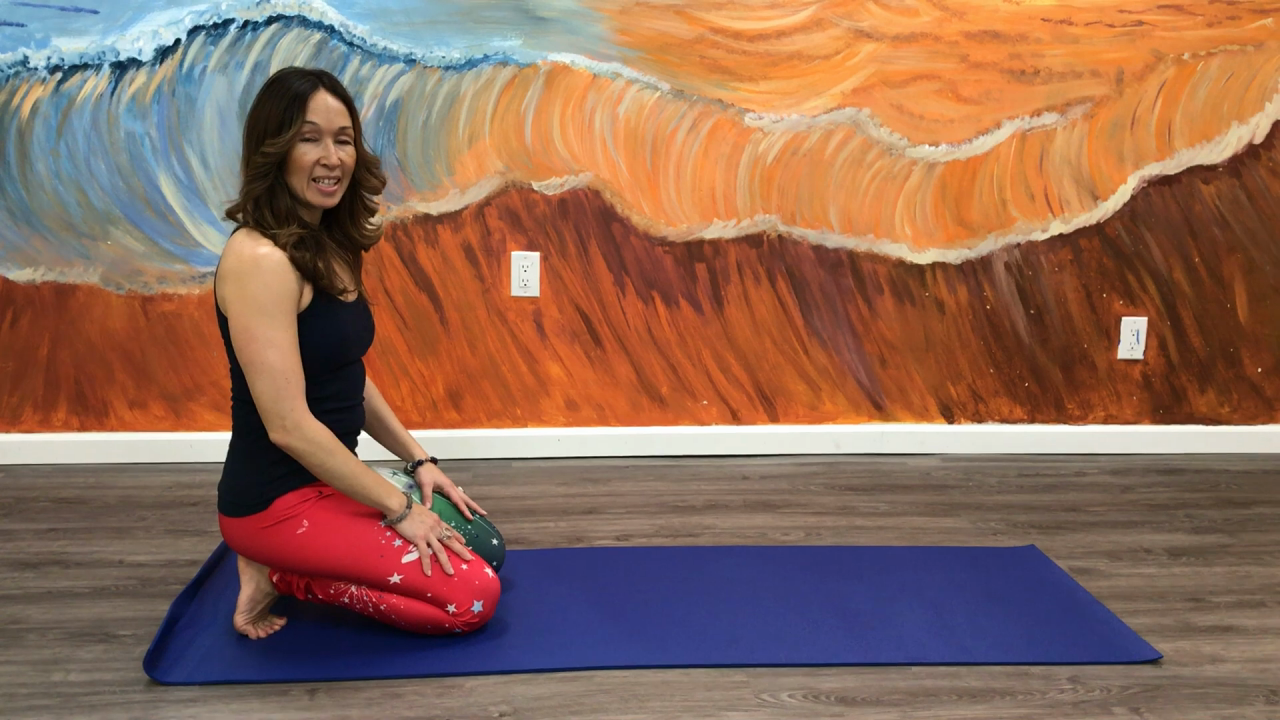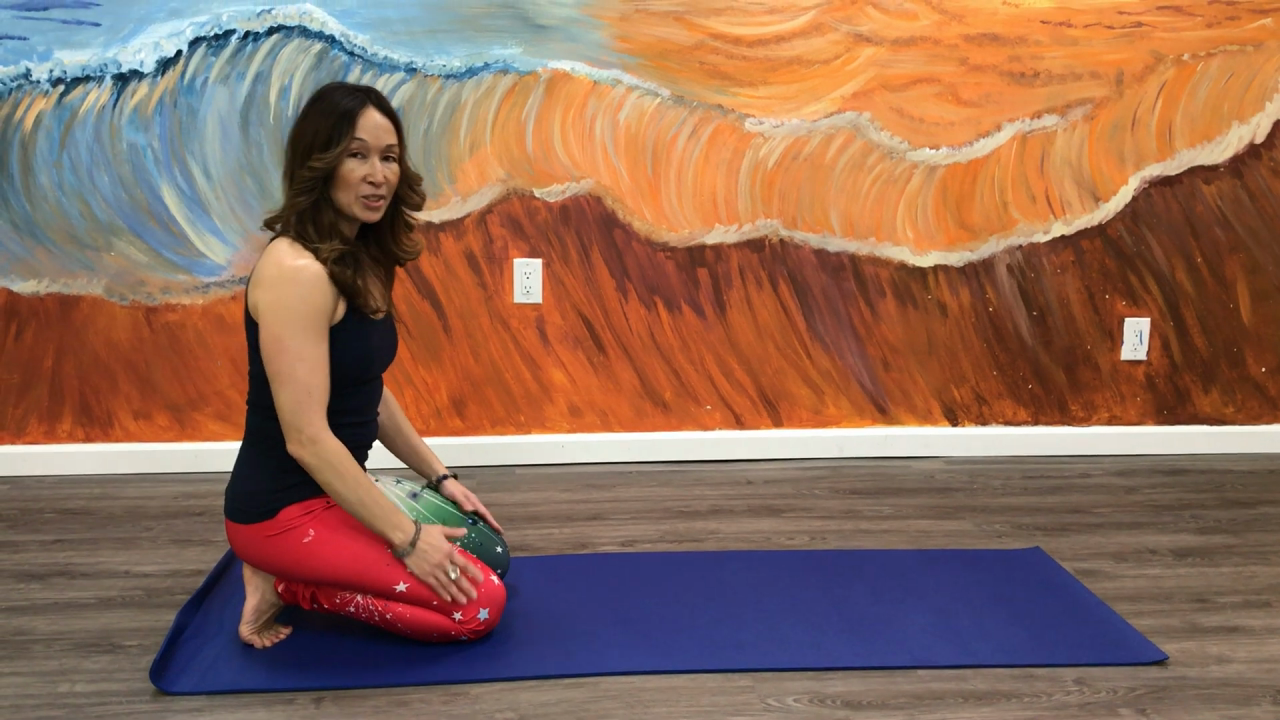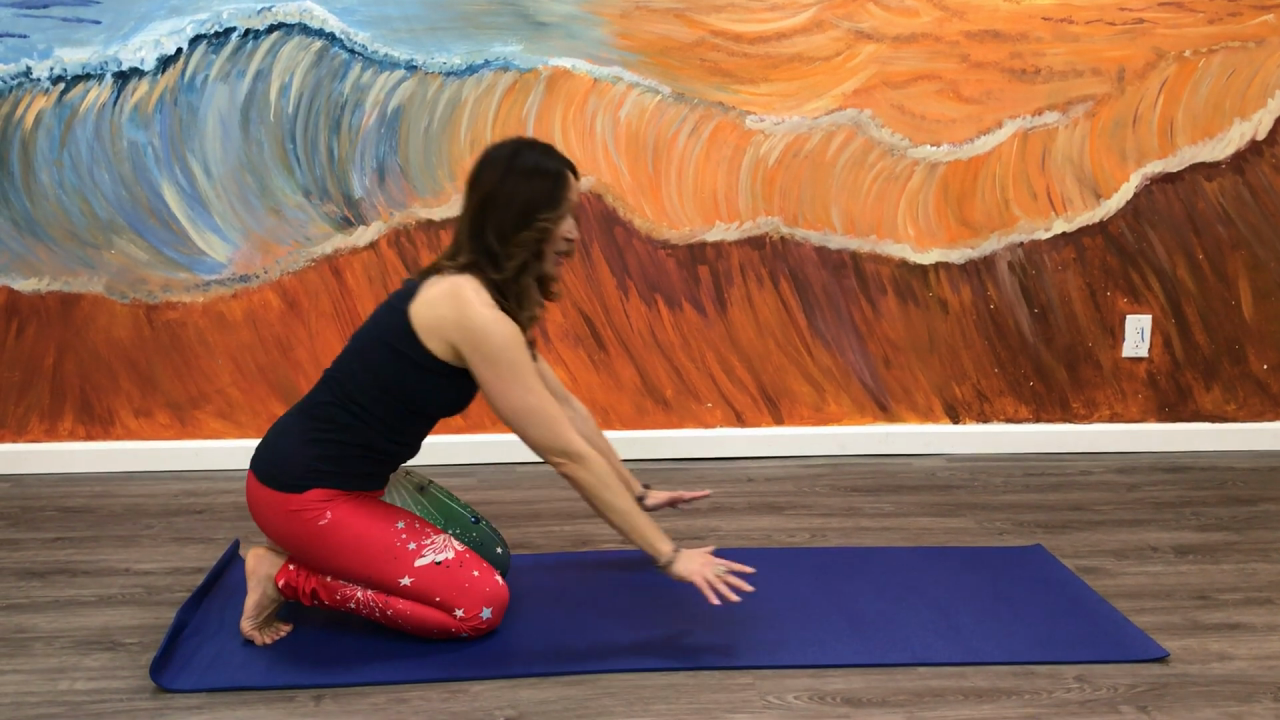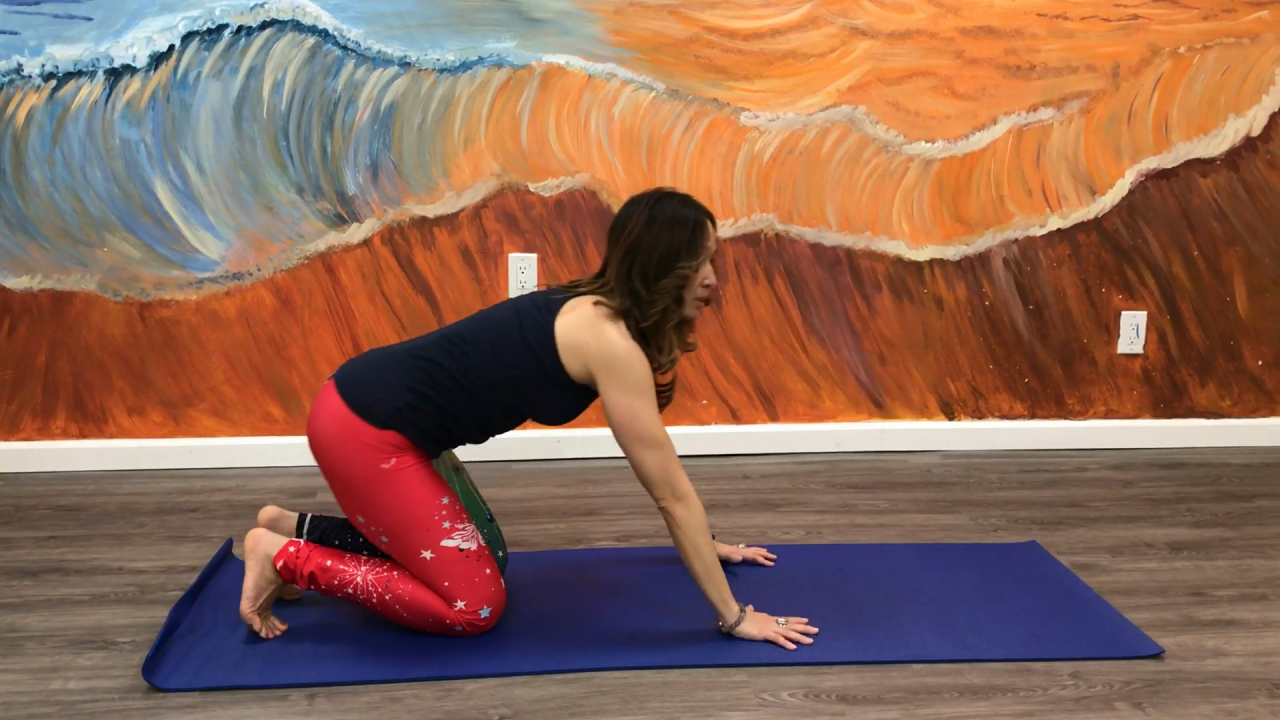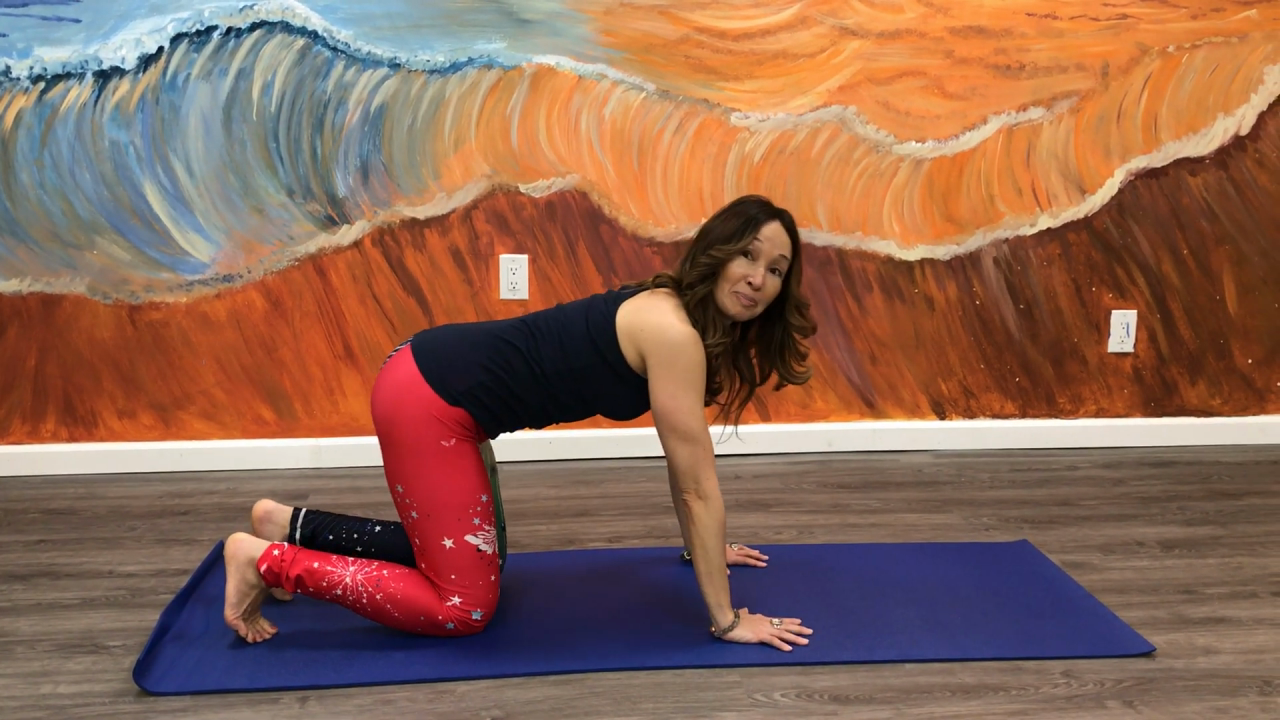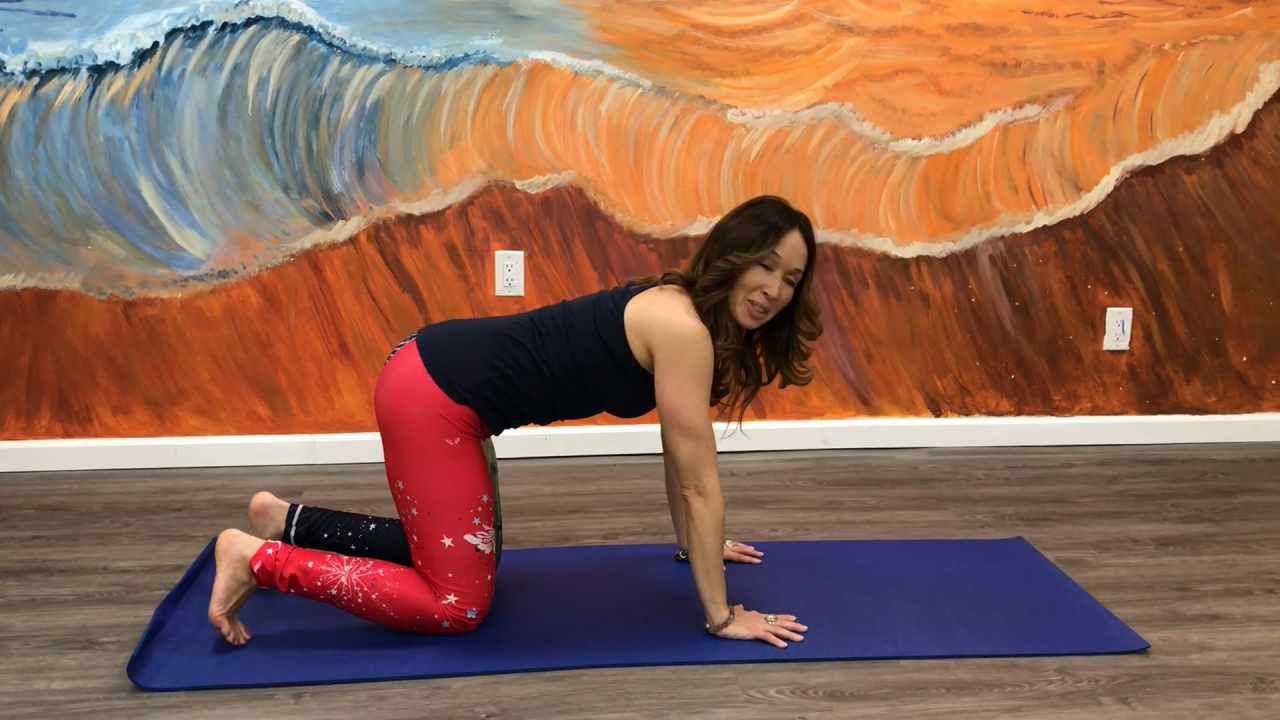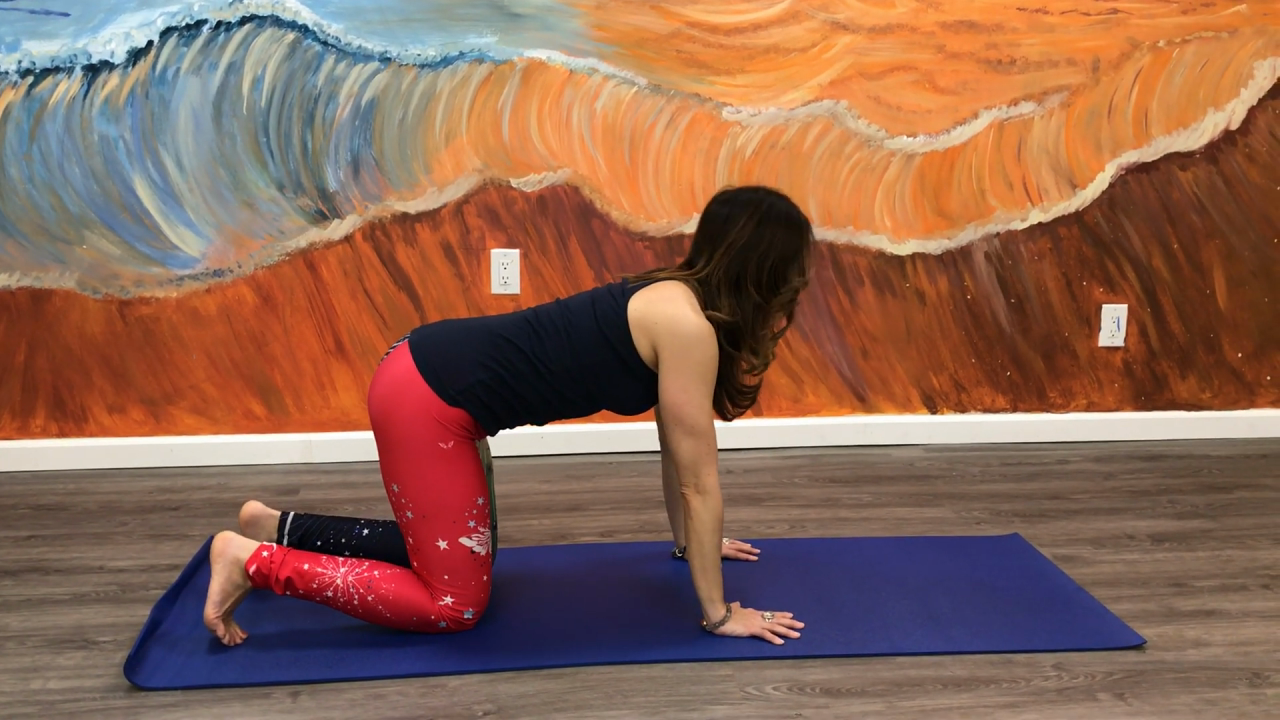
dt=0.7s
person 1, frame 1
left shoulder: (326, 245)
right shoulder: (260, 260)
right elbow: (289, 425)
left wrist: (419, 460)
right wrist: (398, 509)
left hip: (321, 483)
right hip: (278, 500)
right knee: (472, 595)
left ankle: (284, 567)
right ankle: (280, 574)
person 1, frame 2
left shoulder: (361, 258)
right shoulder: (298, 271)
right elbow: (307, 437)
left wrist: (439, 477)
right wrist: (406, 541)
left hip: (326, 494)
right hip: (285, 509)
left knee: (477, 559)
right knee: (477, 602)
left ankle: (290, 575)
right ankle: (285, 585)
person 1, frame 3
left shoulder: (469, 289)
right shoulder: (474, 313)
left elbow: (564, 407)
right elbow: (568, 454)
left wrist: (637, 493)
right wrist: (669, 556)
left hip: (337, 479)
right hip: (304, 489)
left knee: (477, 555)
right knee: (479, 602)
left ankle: (308, 553)
right ankle: (290, 576)
person 1, frame 4
left shoulder: (600, 316)
right shoulder: (611, 342)
left elbow: (664, 474)
right elbow: (672, 490)
left wrist: (705, 546)
right wrist: (734, 615)
left hip: (373, 411)
right hip: (365, 427)
left knee: (470, 558)
right knee: (474, 604)
left ankle: (296, 528)
right ankle: (285, 558)
person 1, frame 5
left shoulder: (691, 320)
right shoulder: (674, 332)
left elbow: (683, 471)
right elbow: (699, 487)
left wrist: (703, 550)
right wrist: (726, 619)
left hip: (433, 384)
right hip: (427, 399)
left knee: (464, 558)
right knee: (463, 606)
left ankle: (294, 527)
right ankle: (265, 559)
person 1, frame 6
left shoulder: (687, 311)
right shoulder: (684, 329)
left elbow: (678, 456)
right elbow: (700, 483)
left wrist: (693, 545)
right wrist: (721, 615)
left hip: (439, 379)
right hip: (433, 396)
left knee: (460, 556)
right knee: (459, 604)
left ankle: (289, 522)
right ankle: (256, 557)
person 1, frame 7
left shoulder: (679, 303)
right shoulder: (688, 326)
left elbow: (676, 456)
right elbow: (698, 480)
left wrist: (688, 542)
right wrist: (718, 613)
left hip: (431, 378)
right hip: (427, 398)
left knee: (456, 553)
right knee: (455, 604)
left ankle: (281, 529)
right ankle: (252, 560)
